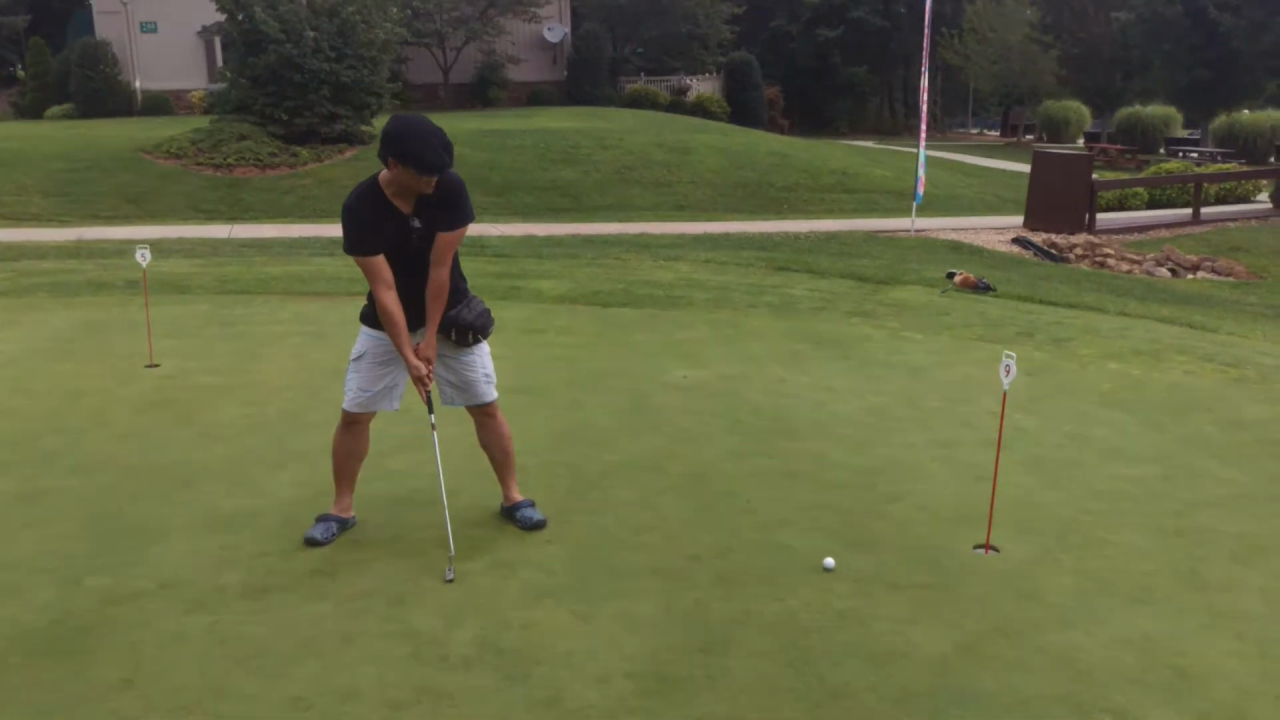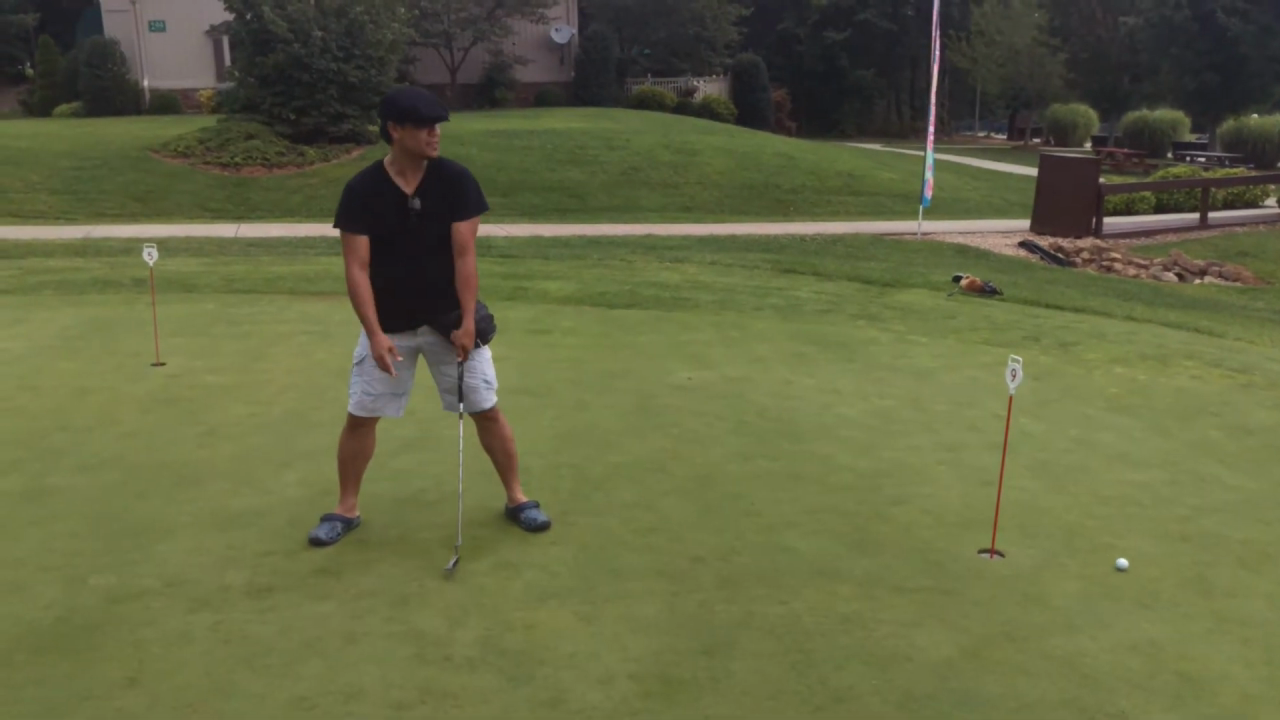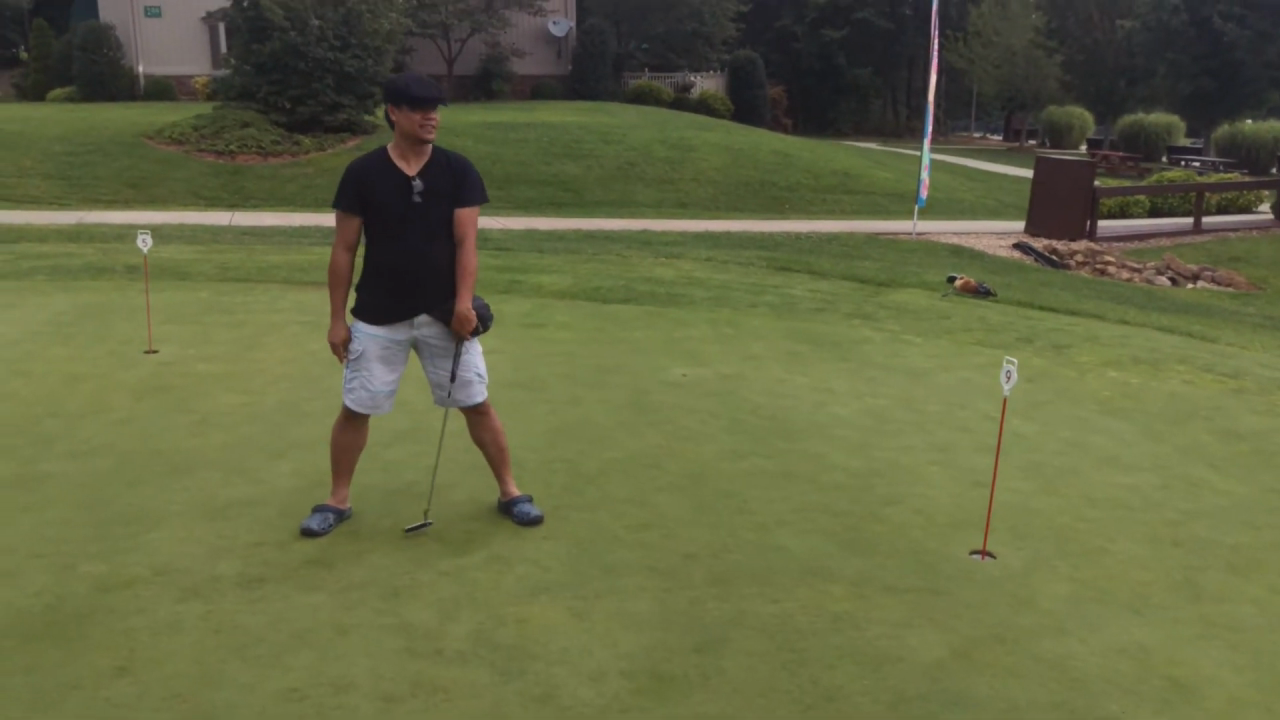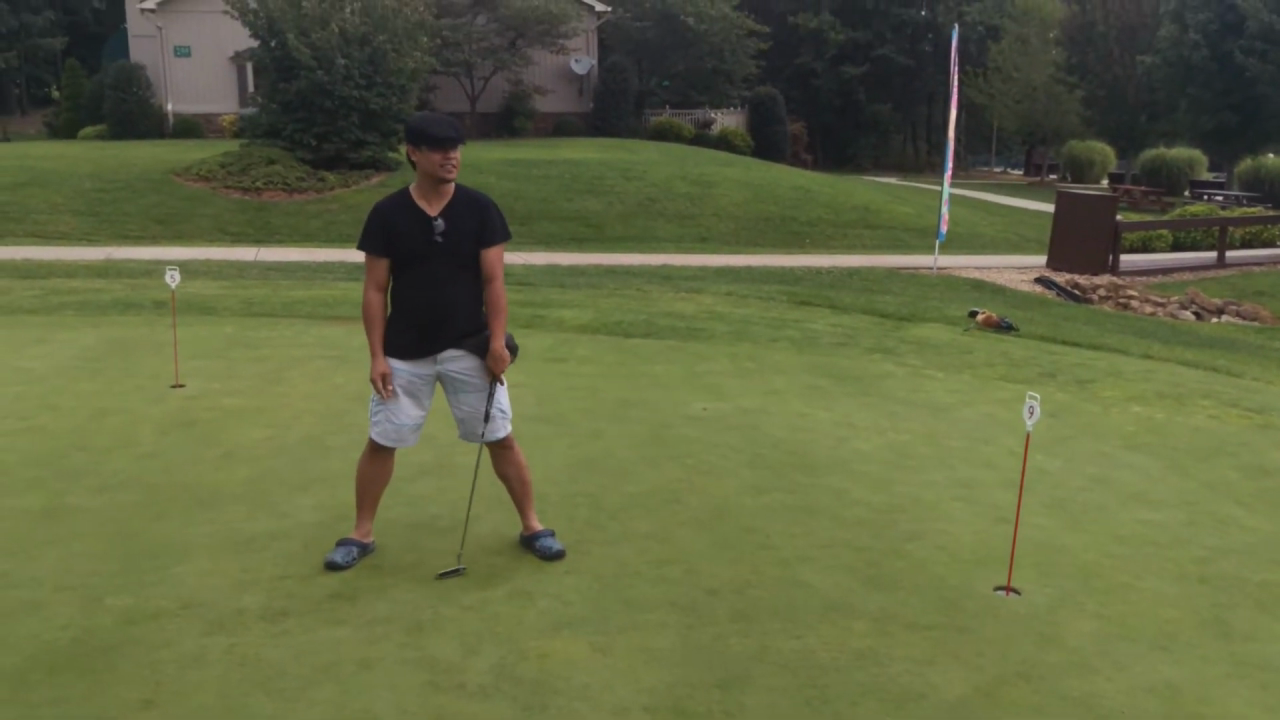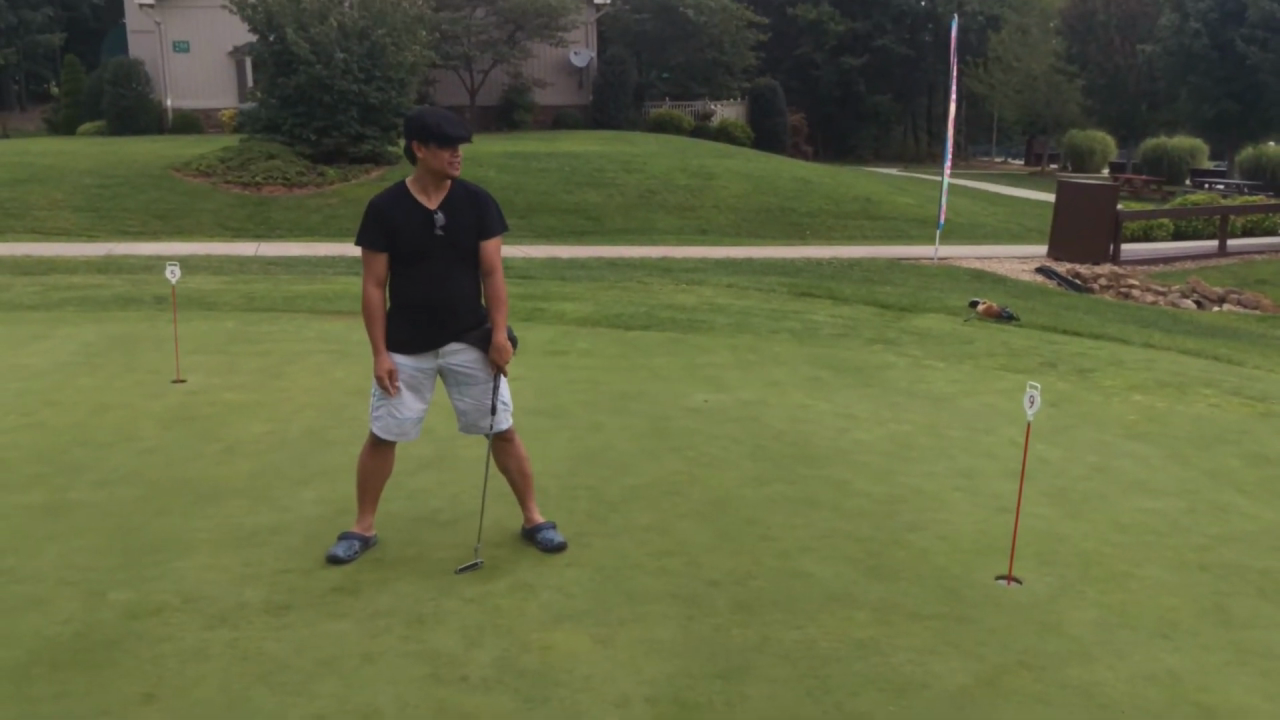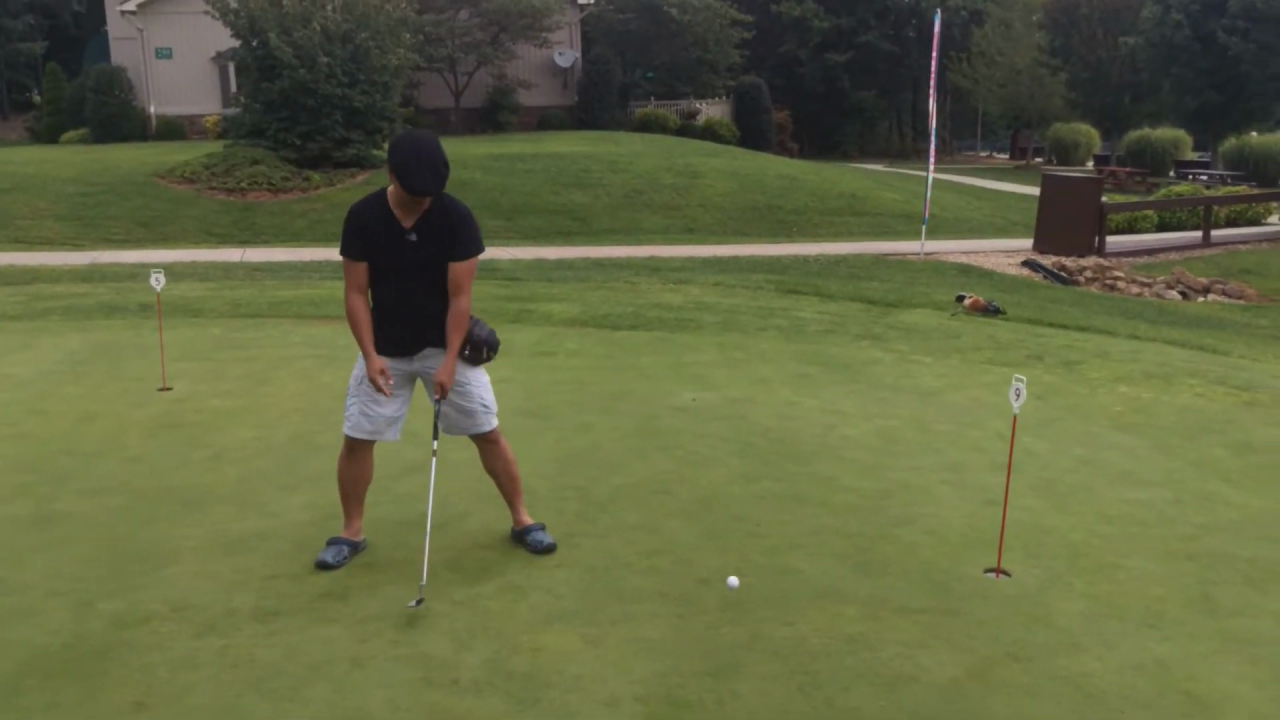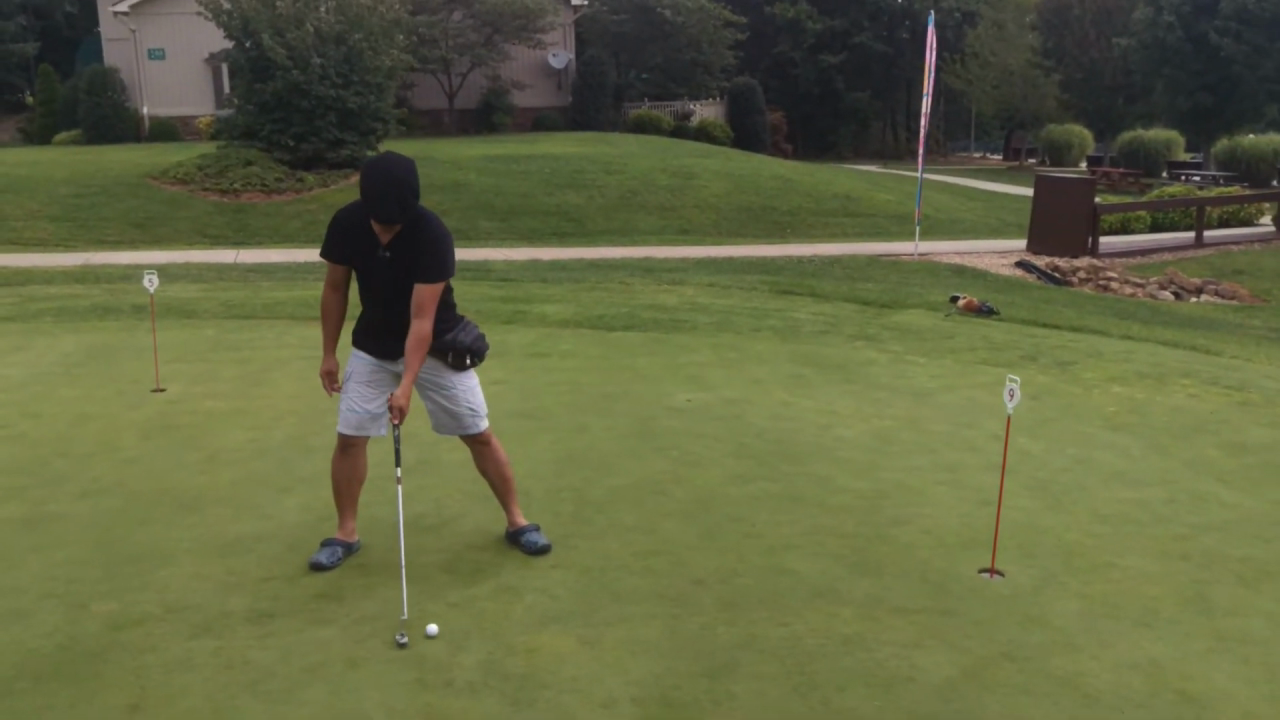
dt=0.7s
person 1, frame 1
left shoulder: (450, 188)
right shoulder: (360, 207)
left elbow: (440, 268)
right elbow: (384, 288)
left wrist: (430, 338)
right wrist: (407, 356)
left hip: (449, 314)
right hip: (387, 323)
left knee: (486, 406)
right knee: (354, 414)
left ankle: (512, 496)
right ankle: (341, 509)
person 1, frame 2
left shoulder: (456, 179)
right shoulder: (361, 190)
left elbow: (464, 256)
right elbow: (357, 269)
left wrist: (467, 321)
right wrist: (375, 335)
left hip: (450, 319)
right hip: (389, 324)
left knee: (486, 409)
right knee: (360, 416)
left ankle: (516, 497)
right ankle: (346, 509)
person 1, frame 3
left shoulder: (457, 170)
right shoulder: (362, 173)
left elbow: (465, 243)
right elbow: (344, 250)
left wrist: (463, 302)
right wrist: (337, 317)
left hip: (442, 313)
right hip: (376, 319)
left knee: (476, 404)
right knee: (355, 408)
left ankle: (509, 492)
right ankle: (338, 500)
person 1, frame 4
left shoulder: (480, 208)
right shoulder: (387, 214)
left elbow: (494, 281)
right elbow: (375, 290)
left wrist: (497, 342)
right wrist: (377, 355)
left hip: (469, 347)
right hip: (405, 353)
left knee: (501, 438)
right knee: (381, 442)
left ankle: (531, 526)
right ankle: (361, 534)
person 1, frame 5
left shoulder: (477, 202)
right shoulder: (384, 208)
left elbow: (492, 273)
right elbow: (374, 286)
left wrist: (499, 333)
right wrist: (379, 352)
left hip: (469, 341)
right hip: (406, 347)
left knee: (502, 430)
right knee: (382, 436)
left ankle: (533, 518)
right ankle: (363, 527)
person 1, frame 6
left shoulder: (455, 217)
right shoulder: (363, 217)
left elbow: (460, 296)
right elbow: (356, 293)
left wrist: (450, 360)
right wrist: (370, 356)
left hip: (444, 345)
right hip: (386, 348)
left knee: (487, 432)
right knee: (357, 438)
left ankle: (521, 520)
right ankle: (352, 532)
person 1, frame 7
left shoulder: (432, 234)
right shoulder: (346, 224)
left elbow: (421, 319)
right elbow: (335, 290)
left wrist: (406, 385)
right wrist: (329, 353)
left hip: (437, 346)
right hip: (373, 347)
left knee: (479, 433)
right knee: (349, 437)
left ankle: (517, 521)
right ankle: (346, 533)
